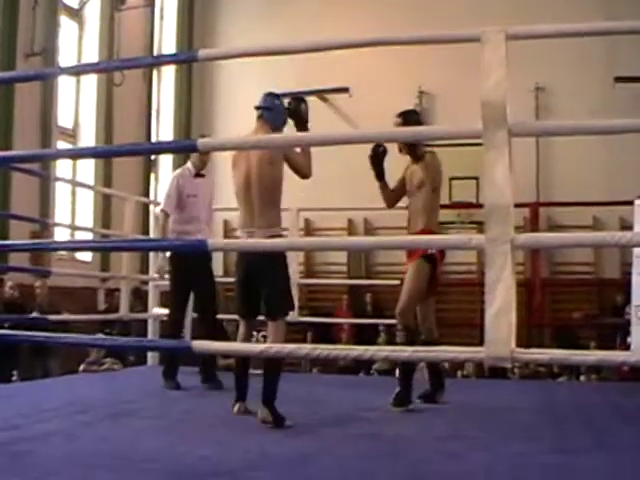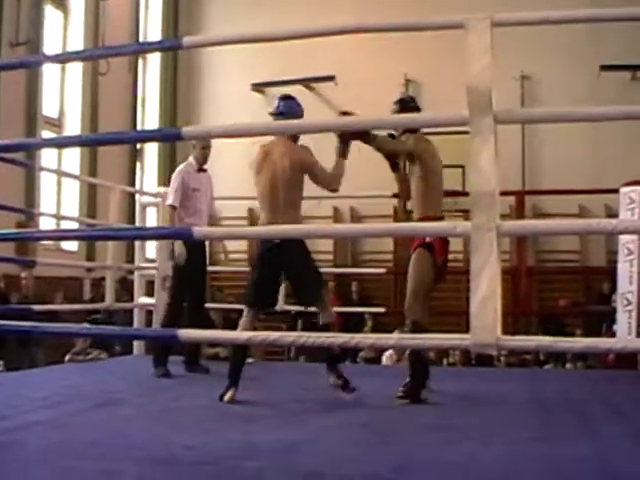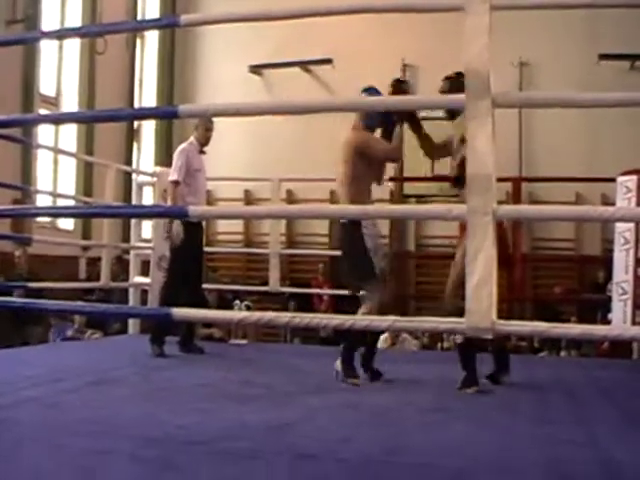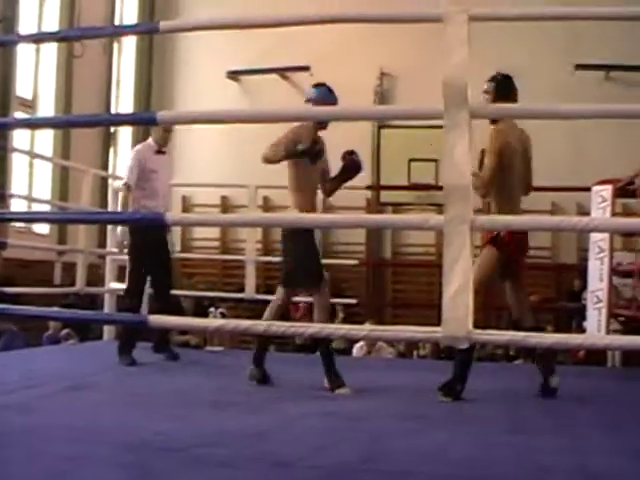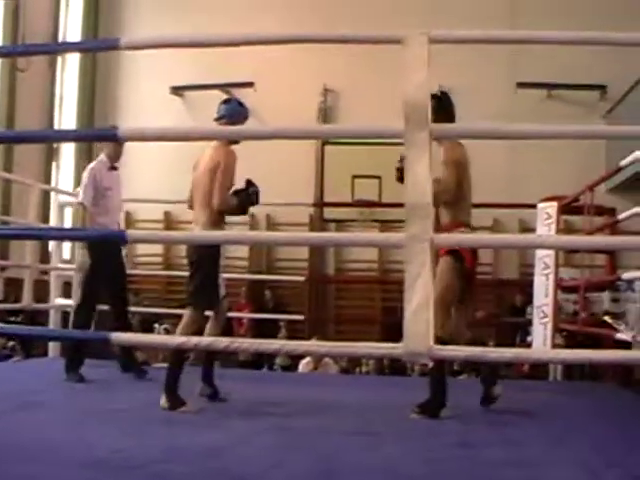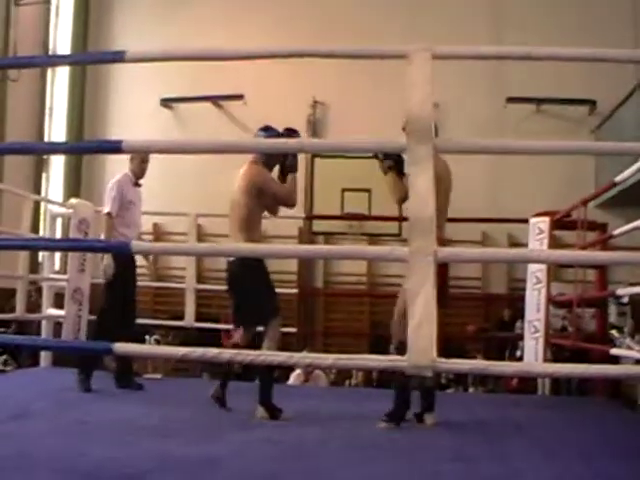
dt=0.7s
person 1, frame 1
left shoulder: (428, 159)
right shoulder: (409, 169)
left elbow: (433, 184)
right elbow: (390, 201)
left wrist: (417, 154)
right wrist: (379, 172)
left hip: (428, 244)
right hip: (414, 245)
left knee: (404, 311)
right knee: (424, 320)
left ankle: (405, 385)
right ankle: (436, 386)
person 1, frame 2
left shoulder: (415, 143)
right shoulder: (418, 148)
left elbow: (383, 145)
right elbow: (407, 196)
left wrist: (357, 129)
right wrist: (396, 167)
left hip: (429, 233)
right hip: (429, 232)
left knee: (412, 306)
right knee: (418, 304)
left ankle: (415, 385)
right ankle: (419, 375)
person 1, frame 3
left shoulder: (466, 125)
right shoulder: (459, 127)
right elbow: (434, 150)
left knee: (454, 294)
left ankle: (471, 371)
right ankle: (500, 365)
person 1, frame 4
left shoulder: (498, 134)
right shoulder: (522, 136)
left elbow: (483, 186)
left wrist: (468, 169)
left hip: (502, 232)
right hip: (517, 228)
right knee: (519, 306)
left ankle: (457, 381)
right ankle: (549, 376)
person 1, frame 5
left shoulder: (449, 149)
right shoulder: (454, 149)
left elbow: (447, 195)
right hip: (459, 237)
left knee: (438, 317)
right knee: (458, 320)
left ankle: (437, 398)
right ankle: (490, 381)
person 1, frame 6
right shoulder: (440, 164)
left elbow: (399, 196)
right elbow: (410, 193)
left wrist: (387, 164)
right wrist: (396, 167)
left knee: (401, 325)
left ankle: (401, 405)
right ankle: (427, 407)
person 2, frame 1
left shoulder: (239, 148)
right shoulder: (277, 143)
right elbow: (305, 171)
right wrist: (303, 128)
left hip: (244, 243)
right hip: (269, 242)
left knee: (246, 321)
right knee: (276, 322)
left ankle: (240, 399)
right ankle: (268, 404)
person 2, frame 2
left shoulder: (260, 156)
right shoulder: (299, 153)
right elbow: (332, 185)
right wrist: (344, 147)
left hip: (265, 245)
right hip: (291, 245)
left knee: (251, 316)
right knee: (325, 304)
left ankle: (231, 386)
right ankle: (335, 372)
person 2, frame 3
left shoulder: (362, 139)
right shoulder: (360, 138)
left elbow: (377, 175)
right elbow: (395, 155)
right wrist: (398, 122)
left hip: (366, 221)
right hip: (354, 225)
left knee: (383, 293)
right knee: (375, 294)
left ankle: (367, 361)
right ankle: (346, 360)
person 2, frame 4
left shoulder: (319, 143)
right shoulder: (298, 134)
left elbow: (327, 188)
right elbow: (268, 155)
left wrist: (345, 172)
right wrist: (298, 153)
left hip: (304, 227)
right hip: (299, 227)
left knee: (285, 293)
right knee: (322, 296)
left ankle: (257, 364)
right ankle: (331, 375)
person 2, frame 5
left shoulder: (206, 155)
right shoulder: (226, 154)
right elbow: (219, 204)
left wrist: (236, 199)
right wrist: (242, 201)
left hip: (200, 240)
right hip: (207, 243)
left knee: (218, 310)
right knee: (194, 314)
left ankle: (207, 381)
right ankle: (169, 392)
person 2, frame 6
left shoulder: (246, 174)
right shoulder: (258, 173)
left elbow: (272, 207)
right elbow: (291, 200)
left wrist: (282, 172)
right wrist: (291, 167)
left hip: (236, 260)
right hip: (249, 260)
left knee: (245, 327)
right knee: (272, 327)
left ankle: (222, 387)
right ankle: (265, 402)
person 3, frame 1
left shoulder: (207, 183)
right shoulder: (179, 178)
right elbow: (165, 215)
left hip: (202, 251)
right hip: (182, 251)
left knee: (208, 311)
right knee: (177, 312)
left ankle: (208, 372)
right ankle: (169, 373)
person 3, frame 2
left shoulder: (207, 177)
right shoulder: (182, 173)
right elbow: (172, 208)
right wrist: (177, 241)
left hip: (199, 243)
right hip: (185, 244)
left knee: (197, 300)
right knee: (177, 299)
left ankle: (192, 358)
right ankle: (160, 359)
person 3, frame 3
left shoulder: (200, 156)
right shoulder: (184, 151)
right elbow: (173, 186)
right wrist: (175, 221)
left hip: (196, 223)
right hip: (184, 222)
left knee: (194, 282)
right knee: (175, 279)
left ankle: (187, 339)
right ankle: (157, 338)
person 3, frame 4
left shoulder: (166, 160)
right shoulder: (140, 153)
right elbow: (127, 189)
left wrist: (170, 229)
right wrist: (124, 225)
left hip: (159, 226)
right hip: (141, 225)
left knee: (164, 284)
right knee: (136, 286)
left ankle: (162, 341)
right ankle: (125, 347)
person 3, frame 5
left shoulder: (115, 173)
right shoulder: (93, 171)
right elbow: (84, 210)
right wrist: (85, 248)
left hip: (113, 243)
right hip: (97, 243)
left knee: (120, 301)
right knee: (87, 304)
left ankle: (128, 360)
right ankle: (73, 365)
person 3, frame 6
left shoulder: (137, 189)
right shoulder: (119, 184)
right elbow: (109, 219)
left wrist: (147, 257)
right wrist: (107, 255)
left hip: (128, 255)
right hip: (116, 254)
left knee: (127, 314)
right knee: (109, 312)
left ankle: (123, 374)
right ankle: (85, 369)
